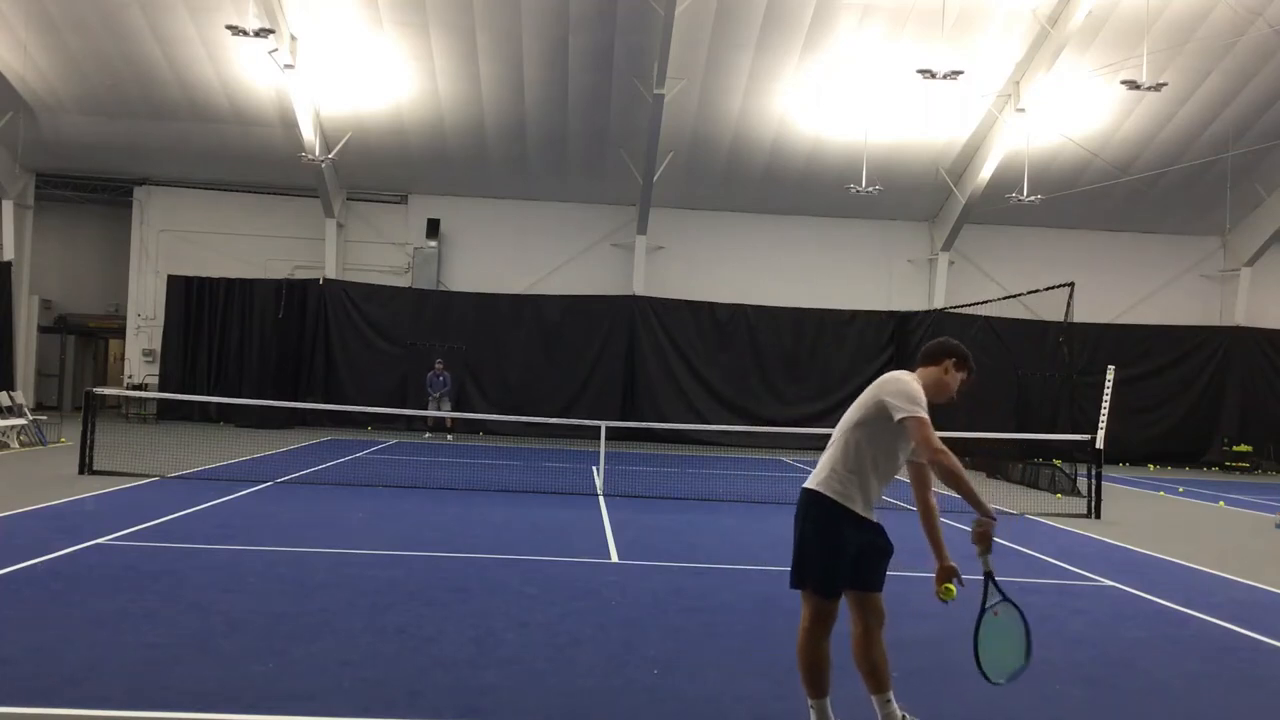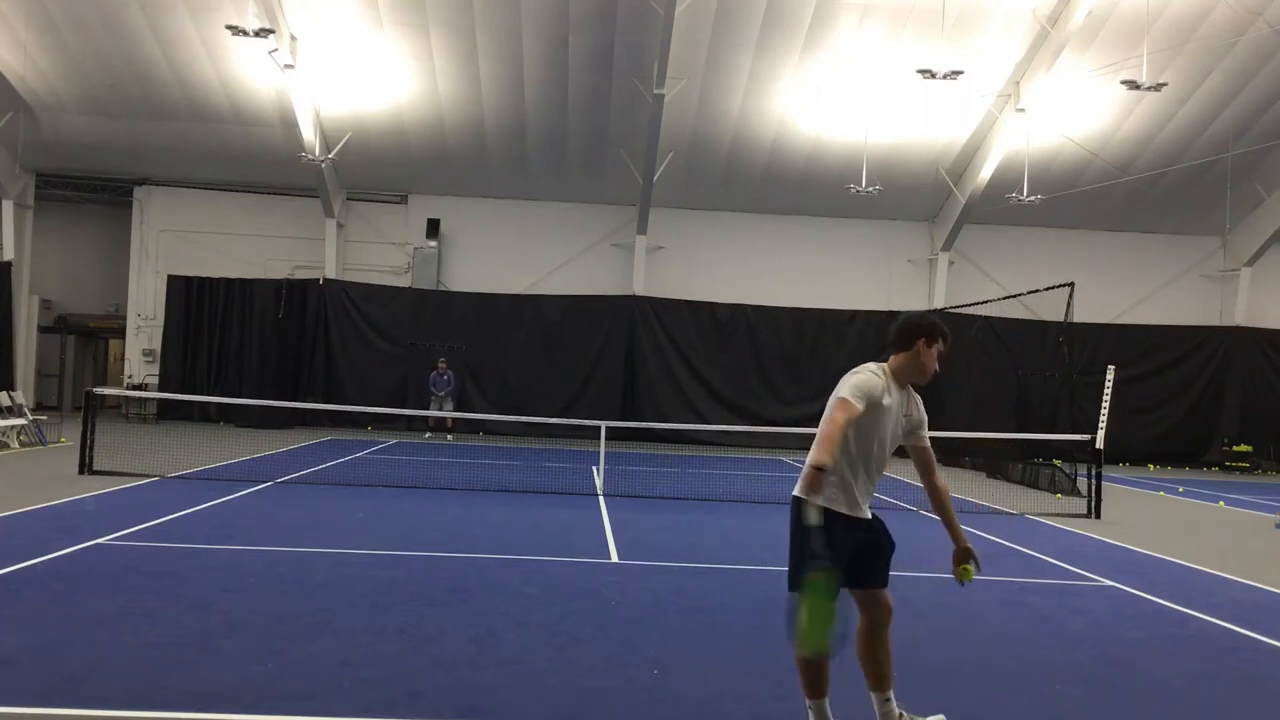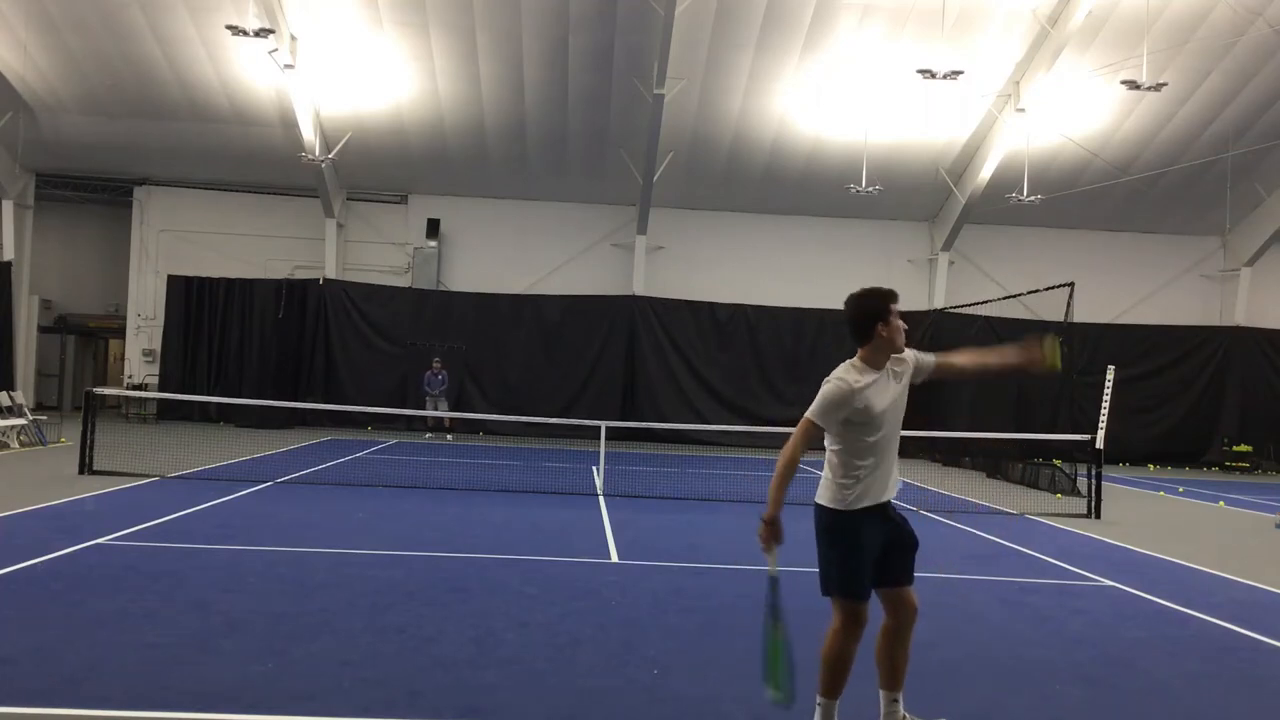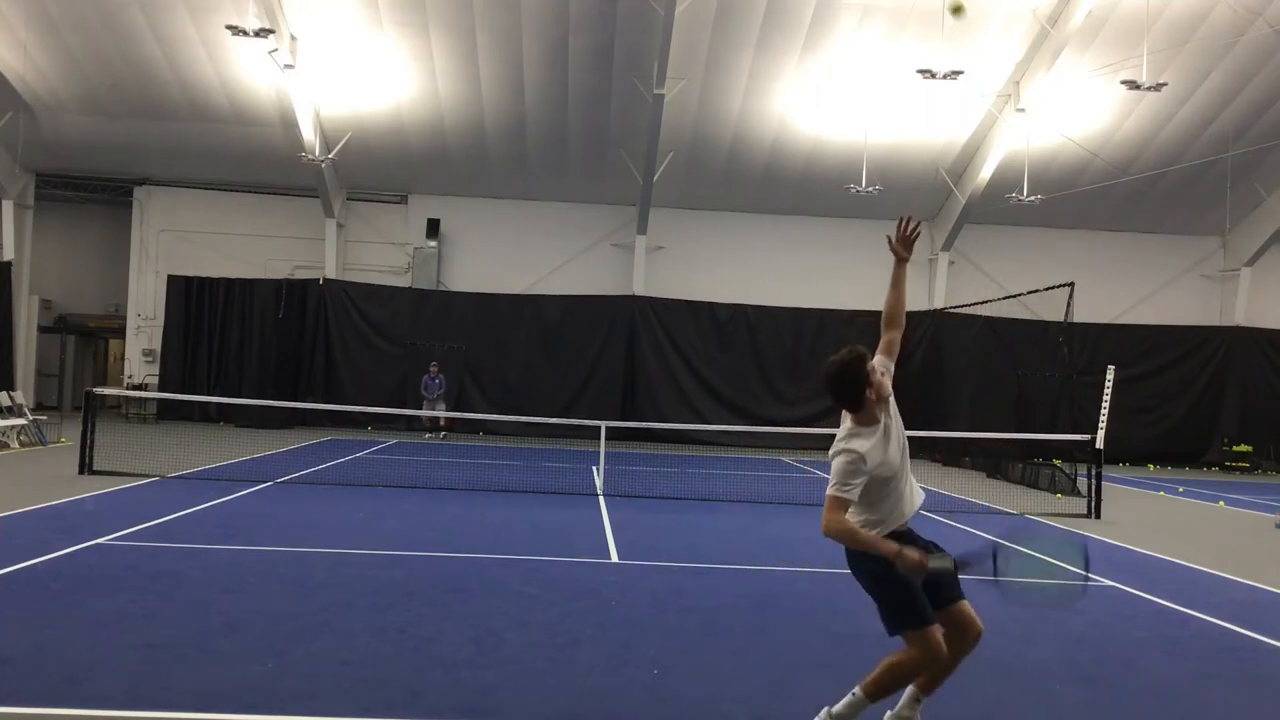
dt=0.4s
person 1, frame 1
left shoulder: (919, 413)
right shoulder: (902, 385)
left elbow: (923, 495)
right elbow: (937, 455)
left wrist: (941, 559)
right wrist: (983, 511)
left hip: (862, 516)
right hip: (828, 505)
left knee: (870, 616)
right knee: (819, 615)
person 1, frame 2
left shoulder: (912, 405)
right shoulder: (867, 381)
left elbow: (931, 476)
right elbow: (838, 419)
left wrist: (958, 540)
right wrist: (819, 460)
left hip: (860, 515)
right hip: (819, 507)
left knee: (878, 610)
person 1, frame 3
left shoulder: (901, 363)
right shoulder: (844, 386)
left elbow: (955, 362)
right elbow: (797, 444)
left wrist: (1014, 357)
right wrist: (772, 509)
left hip: (881, 509)
right hip: (844, 515)
left knee: (904, 609)
right knee: (849, 620)
person 1, frame 4
left shoulder: (878, 396)
right shoulder: (853, 450)
left elbow: (892, 326)
right elbow: (832, 524)
left wrist: (900, 263)
right wrist: (891, 552)
left hip: (905, 534)
right hip: (877, 551)
left knee: (968, 631)
right knee: (929, 651)
